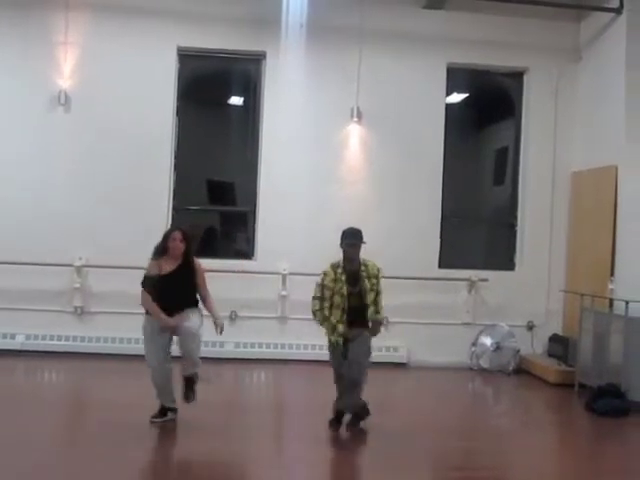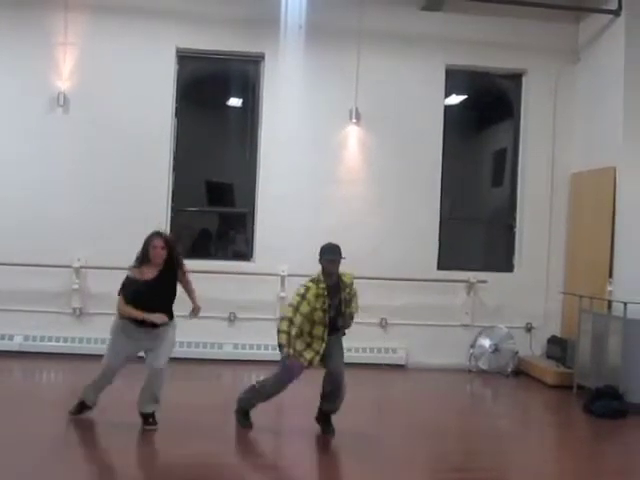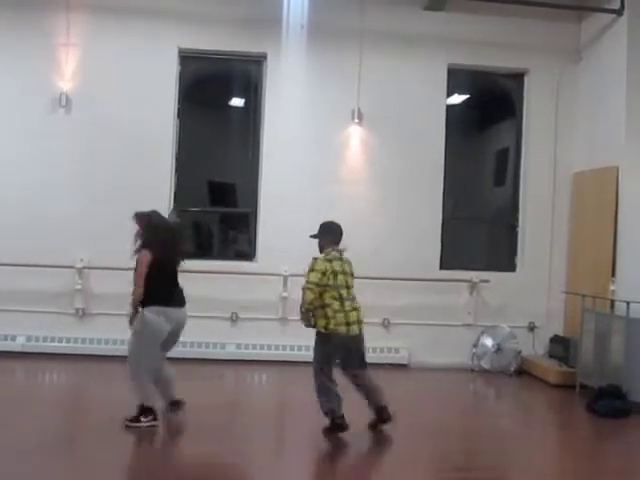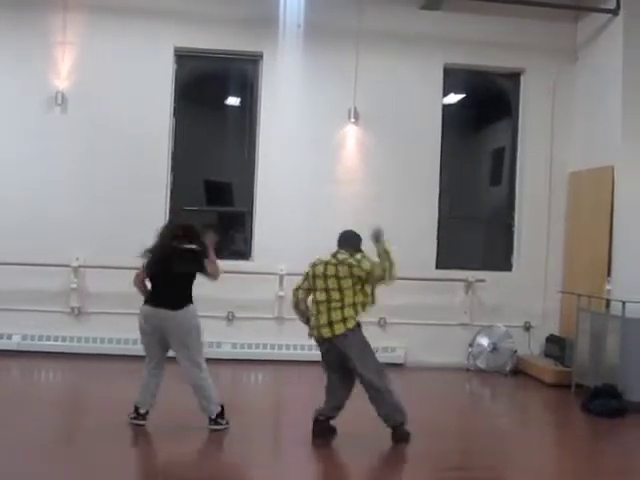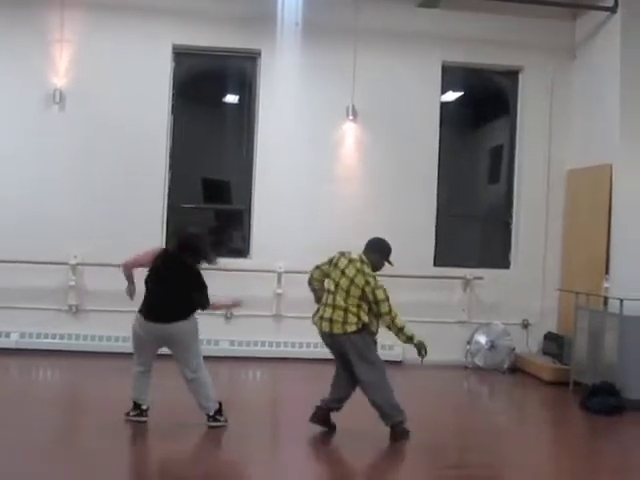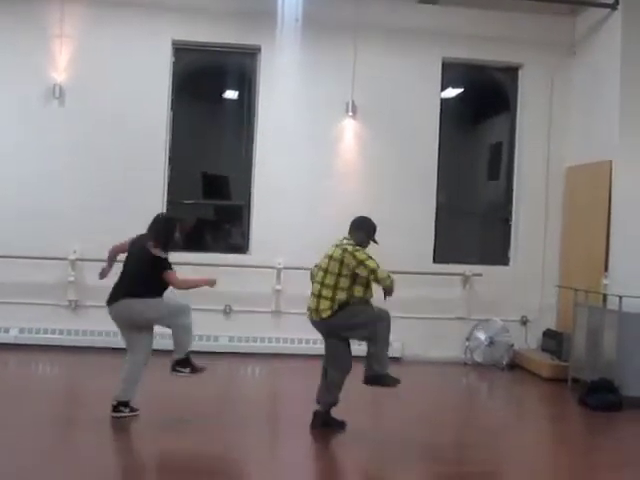
dt=0.4s
person 1, frame 1
left shoulder: (373, 270)
right shoulder: (330, 274)
left elbow: (376, 297)
right elbow: (318, 310)
left wrist: (377, 321)
right wrist: (342, 330)
left hip: (362, 327)
right hip: (337, 329)
left knee: (355, 366)
right knee: (343, 372)
left ankle: (344, 409)
right ankle: (358, 407)
person 1, frame 2
left shoulder: (347, 281)
right shoulder: (309, 288)
left elbow: (352, 301)
right elbow: (287, 320)
left wrist: (349, 317)
right wrist: (288, 352)
left hip: (331, 335)
right hip: (306, 339)
left knee: (336, 375)
right knee: (281, 379)
left ankle: (325, 415)
right ankle: (243, 406)
person 1, frame 3
left shoulder: (319, 262)
right shoulder: (344, 261)
left elbow: (310, 293)
left wrist: (306, 316)
left hip: (331, 328)
right hip: (353, 326)
left knee: (322, 372)
right knee: (356, 369)
left ankle: (336, 418)
right ankle: (380, 409)
person 1, frame 4
left shoulder: (316, 267)
right shoulder: (356, 264)
left elbow: (298, 297)
right elbow: (387, 272)
left wrist: (309, 319)
right wrist: (380, 243)
left hip: (322, 333)
right hip: (346, 332)
left knee: (338, 375)
right knee: (372, 376)
left ankle: (323, 421)
right ankle: (397, 425)
person 1, frame 5
left shoulder: (340, 258)
right shoulder: (372, 283)
left elbow: (315, 277)
right elbow: (390, 320)
left wrist: (323, 302)
right wrist: (414, 340)
left hip: (327, 327)
right hip: (350, 331)
left knee: (348, 370)
right knee: (373, 374)
left ankle: (325, 410)
right ankle: (396, 423)
person 1, frame 6
left shoulder: (337, 250)
right shoulder: (352, 252)
left elbow: (315, 273)
right elbow: (382, 276)
right wrist: (388, 286)
left hip: (322, 314)
right hip: (331, 315)
left knee: (337, 362)
right knee: (380, 319)
left ankle: (323, 412)
right ankle: (375, 370)
person 2, frame 1
left shoulder: (193, 266)
right shoulder: (155, 265)
left elbow: (203, 293)
right elbow: (145, 300)
left wrist: (215, 317)
right wrist: (166, 319)
left hip: (188, 314)
right hip: (157, 320)
left knee: (191, 331)
right knee: (156, 365)
left ankle: (190, 375)
right ankle: (168, 406)
person 2, frame 2
left shoulder: (174, 268)
right shoulder: (135, 273)
left elbow: (186, 282)
right elbow: (122, 308)
left wrist: (194, 301)
right wrist: (149, 316)
left hip: (161, 331)
right hip: (129, 330)
left knee: (158, 368)
right knee: (108, 368)
left ankle: (147, 411)
right ankle: (87, 401)
person 2, frame 3
left shoulder: (147, 253)
right shoulder: (169, 247)
left elbow: (139, 290)
left wrist: (134, 311)
left hip: (156, 313)
right hip: (177, 310)
left knee: (138, 361)
right knee: (153, 359)
left ankle: (148, 412)
right ankle: (171, 400)
person 2, frame 4
left shoulder: (157, 254)
right shoulder: (194, 255)
left elbow: (138, 281)
right elbow: (214, 273)
right wrist: (209, 250)
left hip: (151, 313)
right hip: (180, 316)
left knee: (154, 365)
right knee: (196, 368)
left ankle: (141, 410)
right ankle: (215, 414)
person 2, frame 5
left shoulder: (161, 256)
right shoulder: (194, 275)
left elbow: (128, 265)
right elbow: (204, 305)
left wrist: (131, 284)
right wrist: (229, 305)
left hip: (148, 323)
right hip: (181, 326)
left knee: (142, 365)
right knee: (194, 370)
left ankle: (138, 407)
right ankle: (213, 412)
person 2, frame 6
left shoulder: (139, 242)
right shoulder: (157, 257)
left elbow: (114, 250)
right elbow: (177, 283)
left wrist: (108, 266)
right wrist: (205, 281)
left hip: (118, 306)
right hip: (132, 305)
left knee: (138, 353)
right knee: (183, 312)
left ankle: (122, 403)
right ankle: (181, 360)
